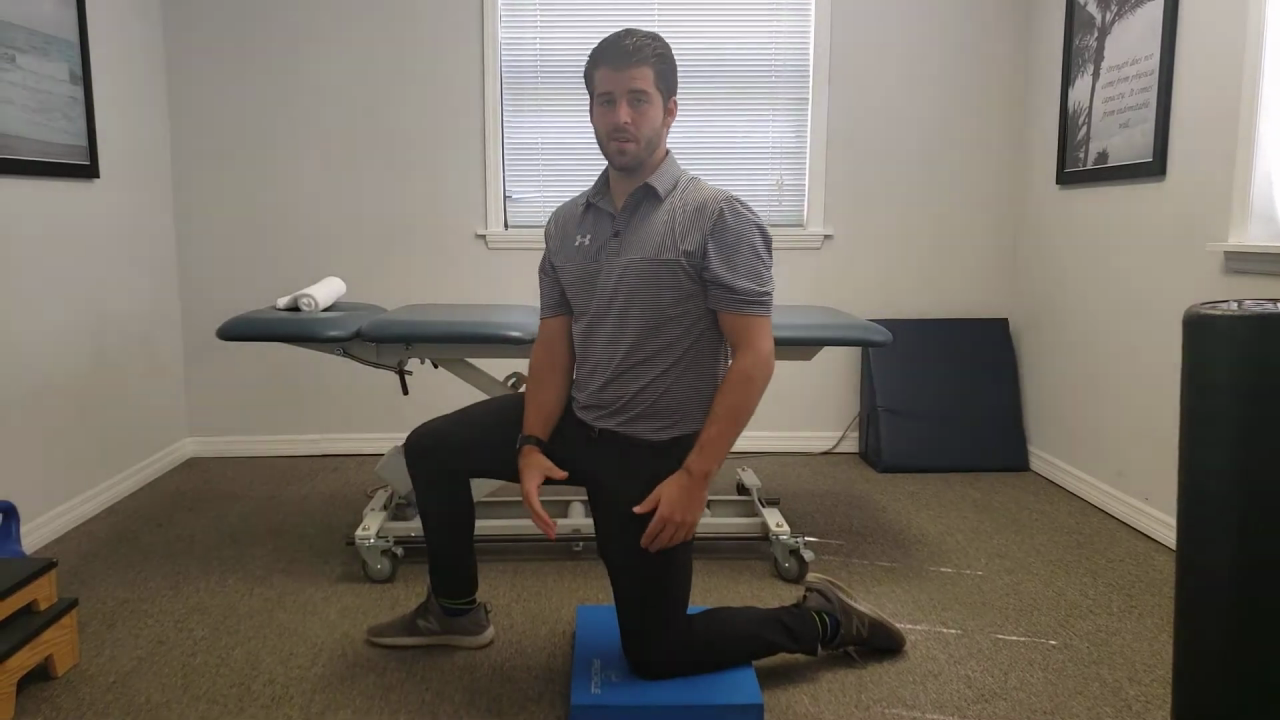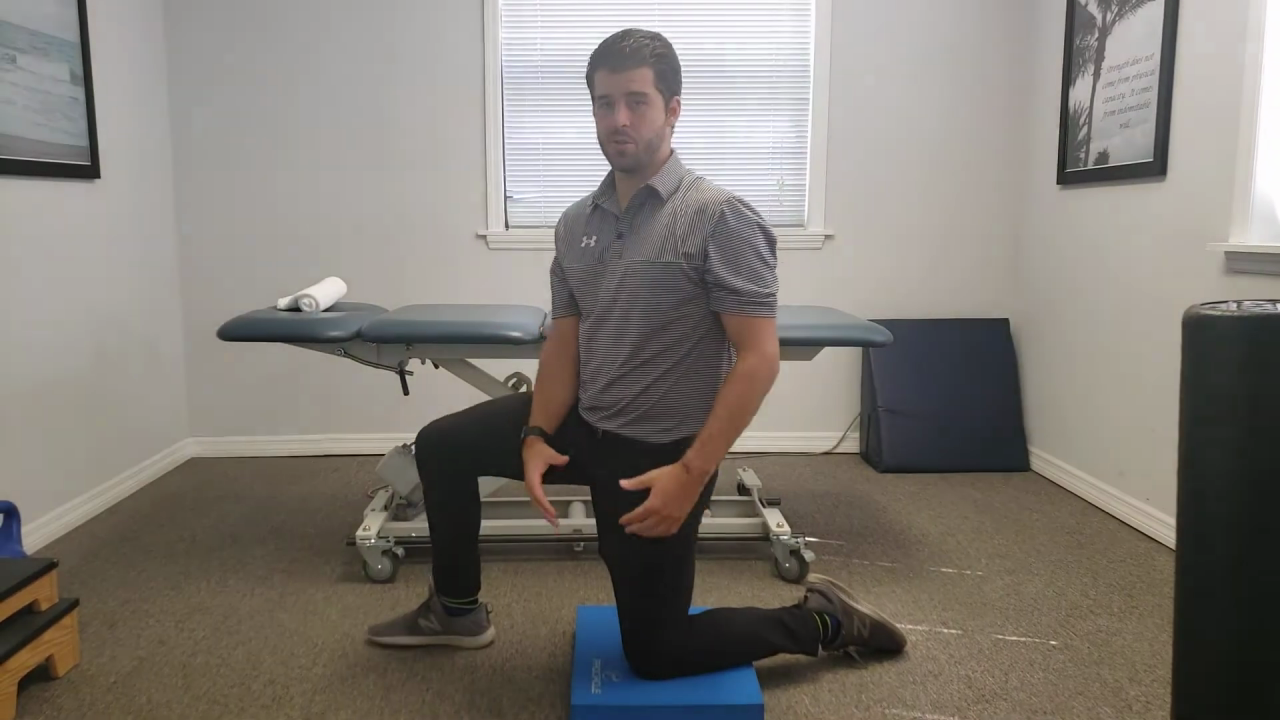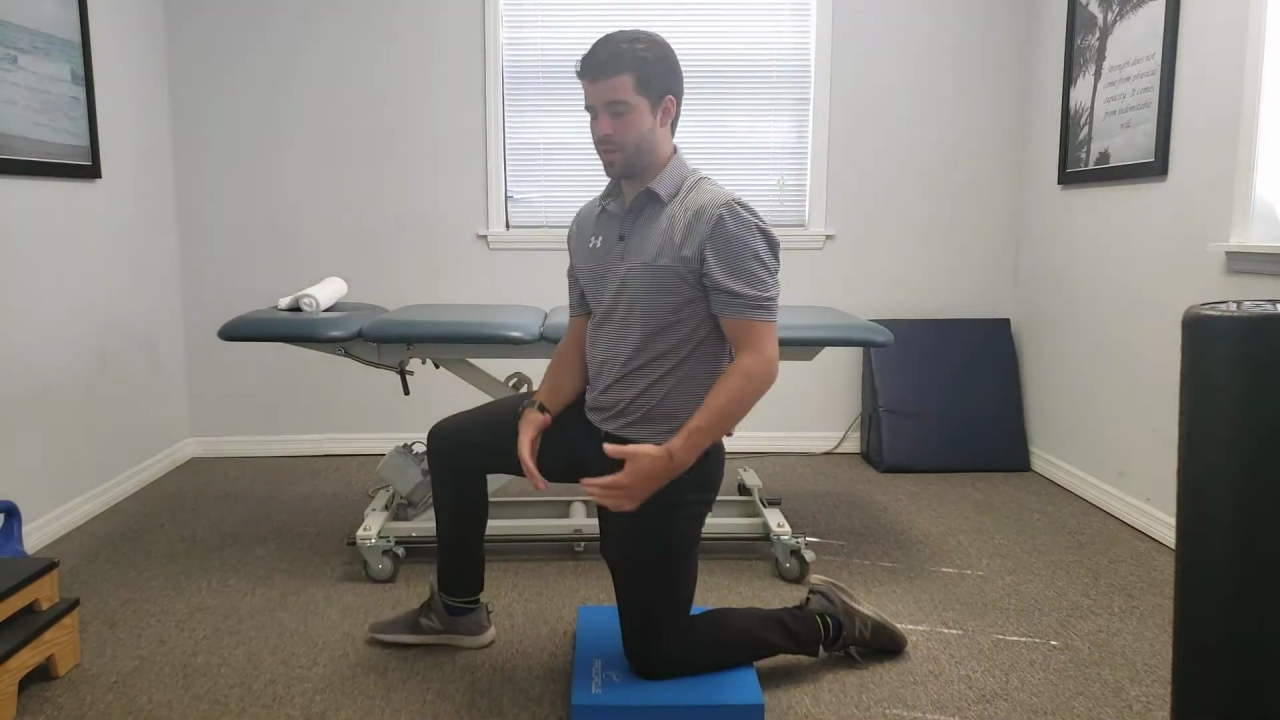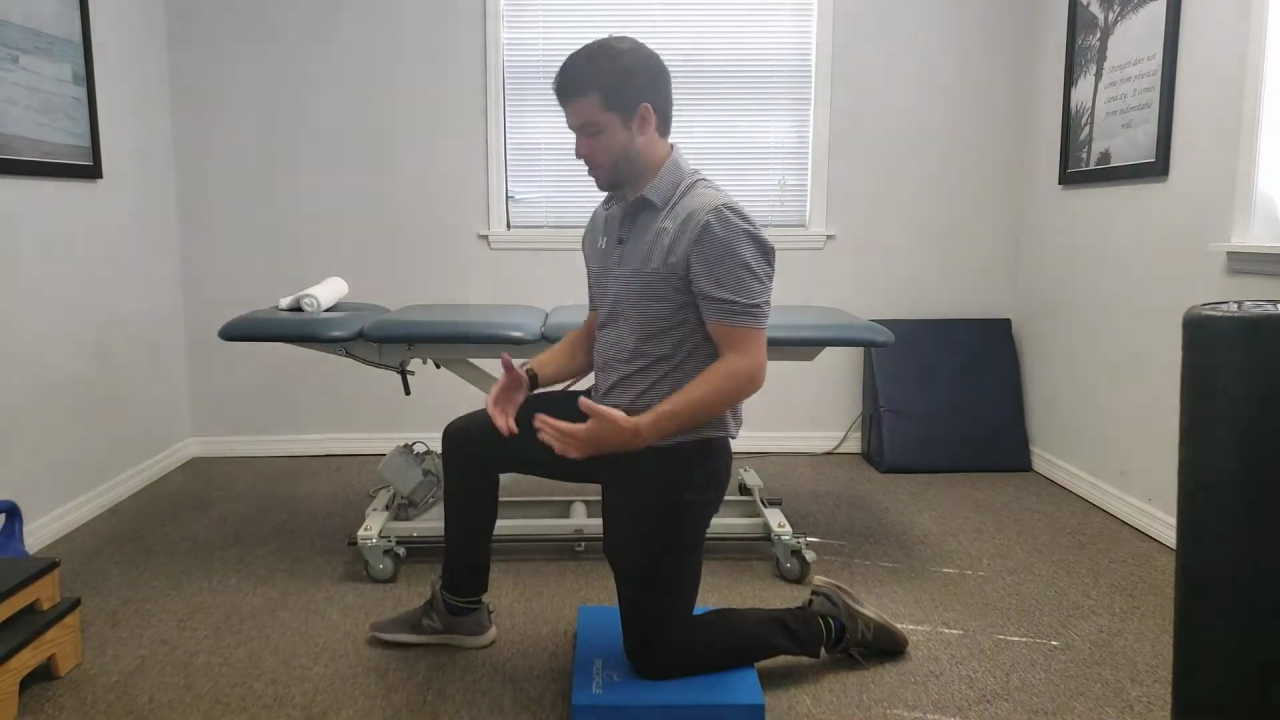
dt=0.2s
person 1, frame 1
left shoulder: (716, 218)
right shoulder: (567, 222)
left elbow: (754, 357)
right elbow: (554, 343)
left wrist: (694, 476)
right wrist: (532, 445)
left hip: (655, 452)
right hip: (580, 425)
left knee: (656, 653)
right knee: (432, 448)
left ankle: (821, 620)
right ankle: (456, 610)
person 1, frame 2
left shoulder: (720, 218)
right shoulder: (577, 222)
left elbow: (759, 358)
right elbow: (566, 340)
left wrist: (690, 473)
right wrist: (537, 436)
left hip: (662, 453)
right hip: (587, 426)
left knee: (656, 653)
right knee: (442, 446)
left ankle: (823, 620)
right ankle: (457, 610)
person 1, frame 3
left shoulder: (720, 219)
right shoulder: (590, 220)
left elbow: (757, 362)
right elbow: (582, 334)
left wrist: (672, 459)
right wrist: (540, 413)
left hip: (668, 456)
right hip: (597, 425)
left knee: (657, 652)
right knee: (452, 442)
left ankle: (823, 623)
right ankle: (457, 609)
person 1, frame 4
left shoulder: (713, 223)
right shoulder: (607, 216)
left elbow: (744, 369)
left wrist: (636, 432)
right wrist: (532, 376)
left hip: (674, 456)
right hip: (612, 425)
left knee: (657, 654)
right knee: (467, 439)
left ankle: (826, 624)
right ankle: (460, 609)
